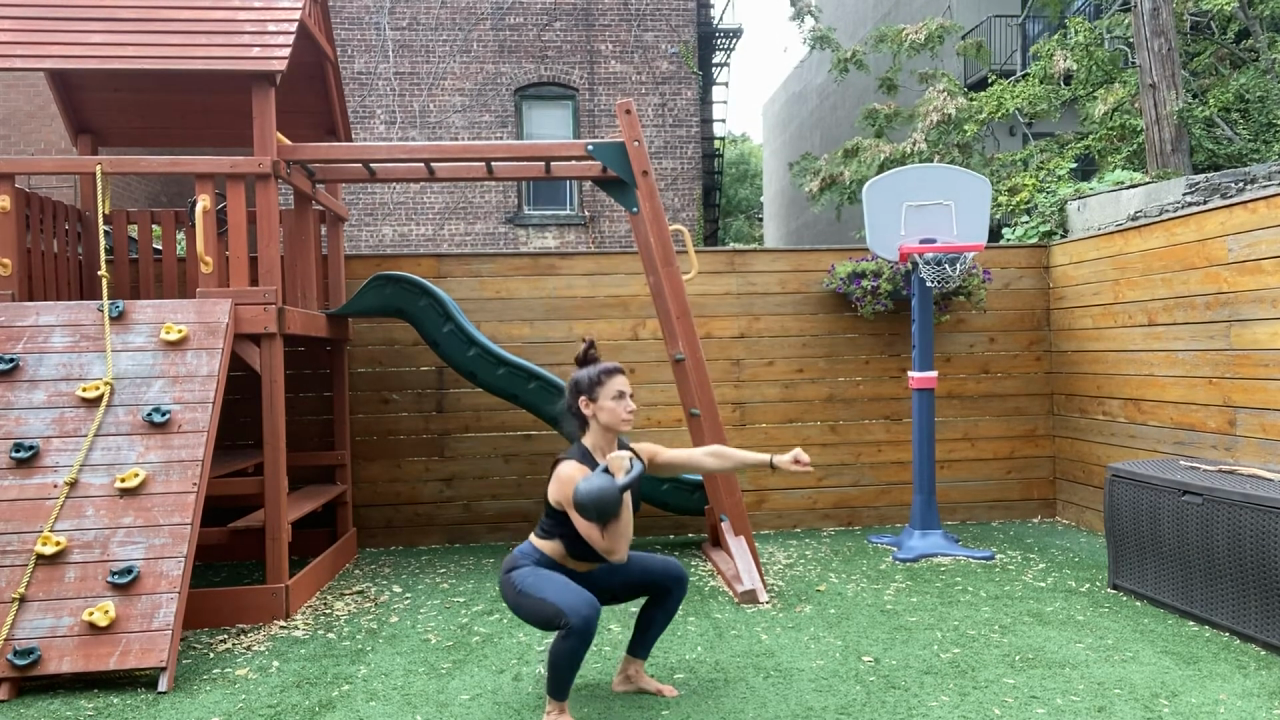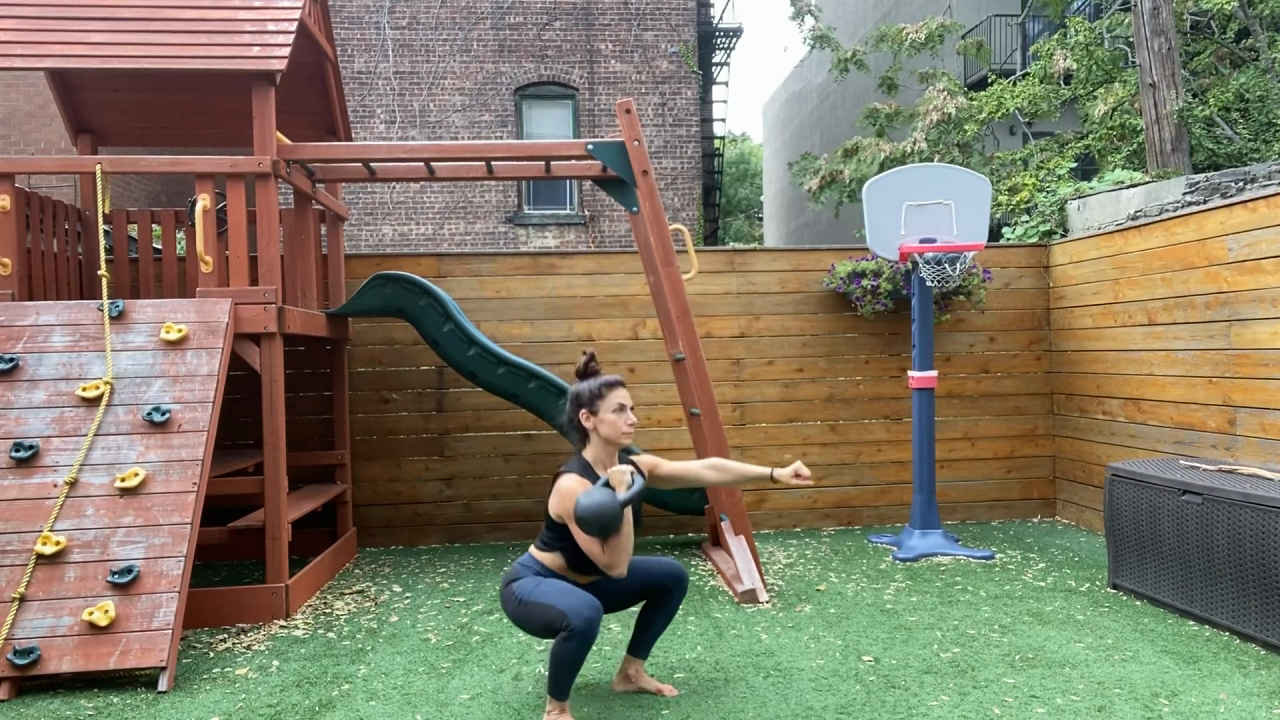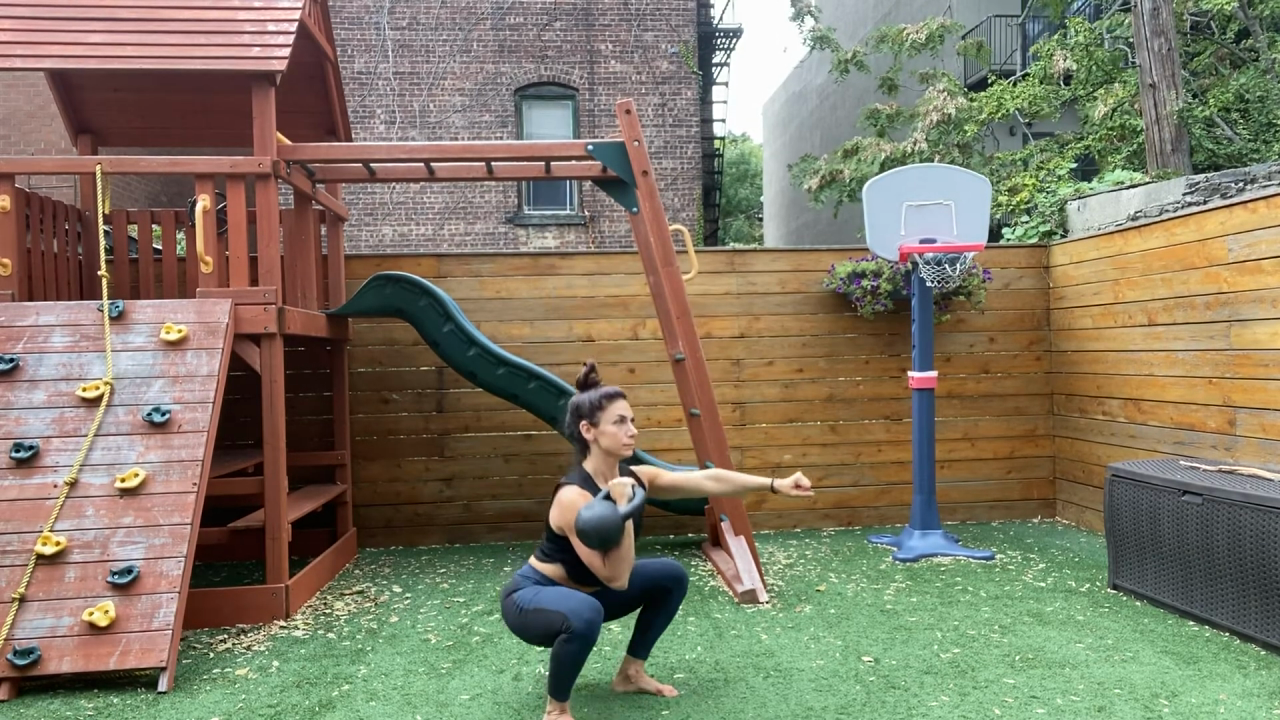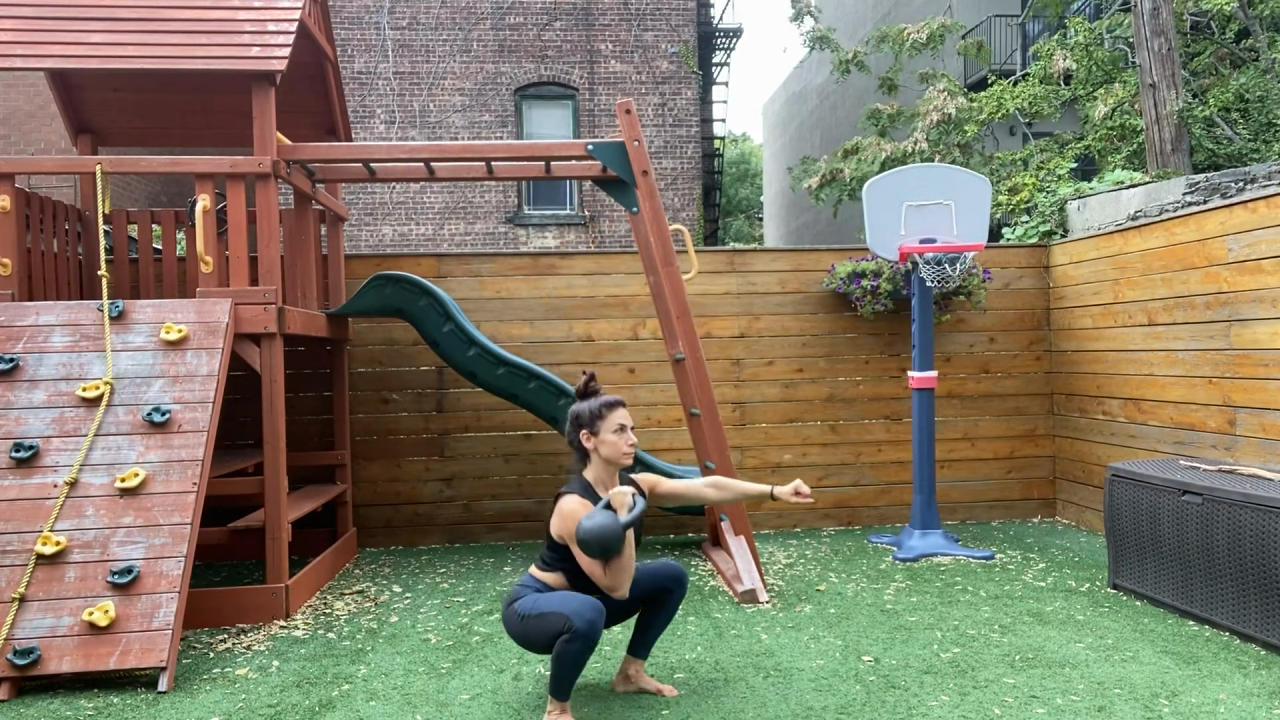
dt=0.1s
person 1, frame 1
left shoulder: (631, 454)
right shoulder: (571, 472)
left elbow: (708, 457)
right elbow: (615, 551)
left wrist: (775, 460)
right wrist: (619, 483)
left hip: (583, 573)
right hip: (530, 574)
left knee: (672, 576)
right knee: (581, 613)
left ankle: (631, 671)
person 1, frame 2
left shoulder: (633, 467)
right shoulder: (572, 485)
left elbow: (708, 469)
right elbow: (616, 566)
left wrist: (775, 473)
right wrist: (621, 497)
right hip: (530, 583)
left knee: (672, 576)
right knee: (584, 614)
left ankle: (630, 671)
person 1, frame 3
left shoulder: (633, 478)
right shoulder: (573, 497)
left elbow: (709, 480)
right elbow: (616, 579)
left wrist: (776, 484)
right wrist: (621, 509)
right hip: (530, 596)
left knee: (672, 576)
right knee: (584, 615)
left ankle: (630, 672)
person 1, frame 4
left shoulder: (634, 486)
right shoulder: (574, 505)
left elbow: (709, 488)
right elbow: (618, 589)
left wrist: (776, 491)
right wrist: (622, 518)
right hip: (531, 604)
left knee: (672, 576)
right knee: (587, 615)
left ankle: (630, 671)
